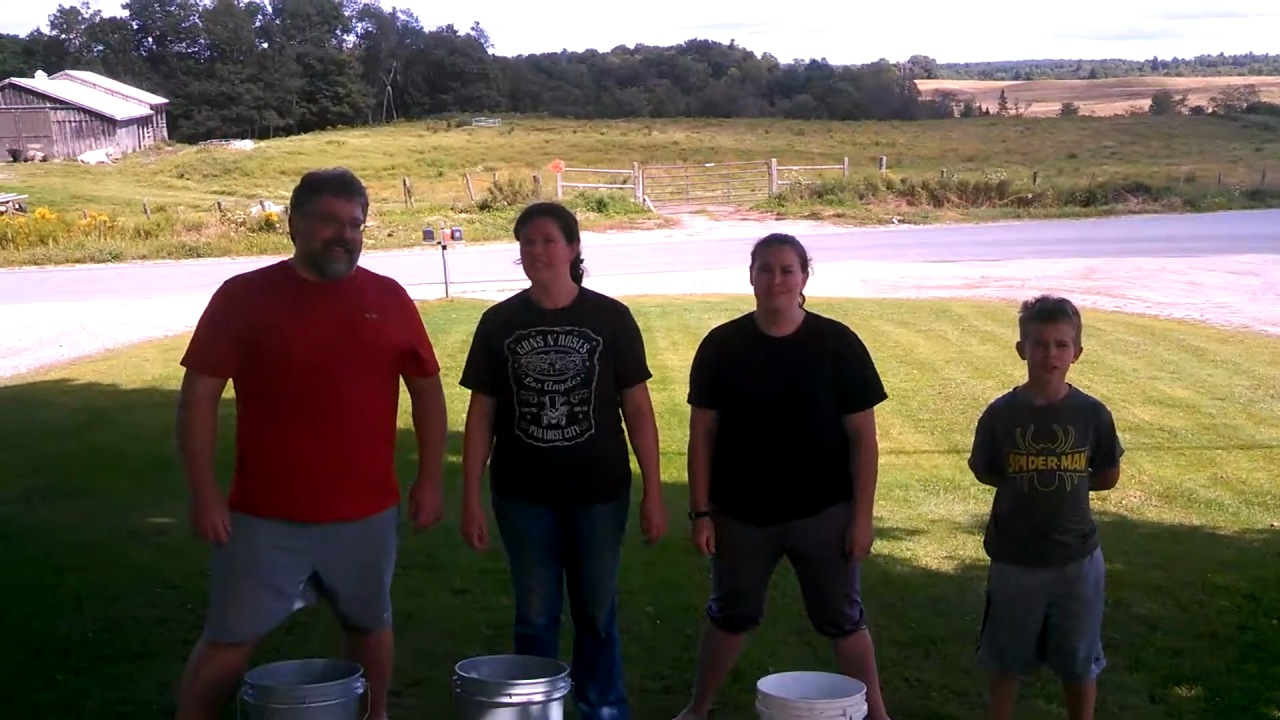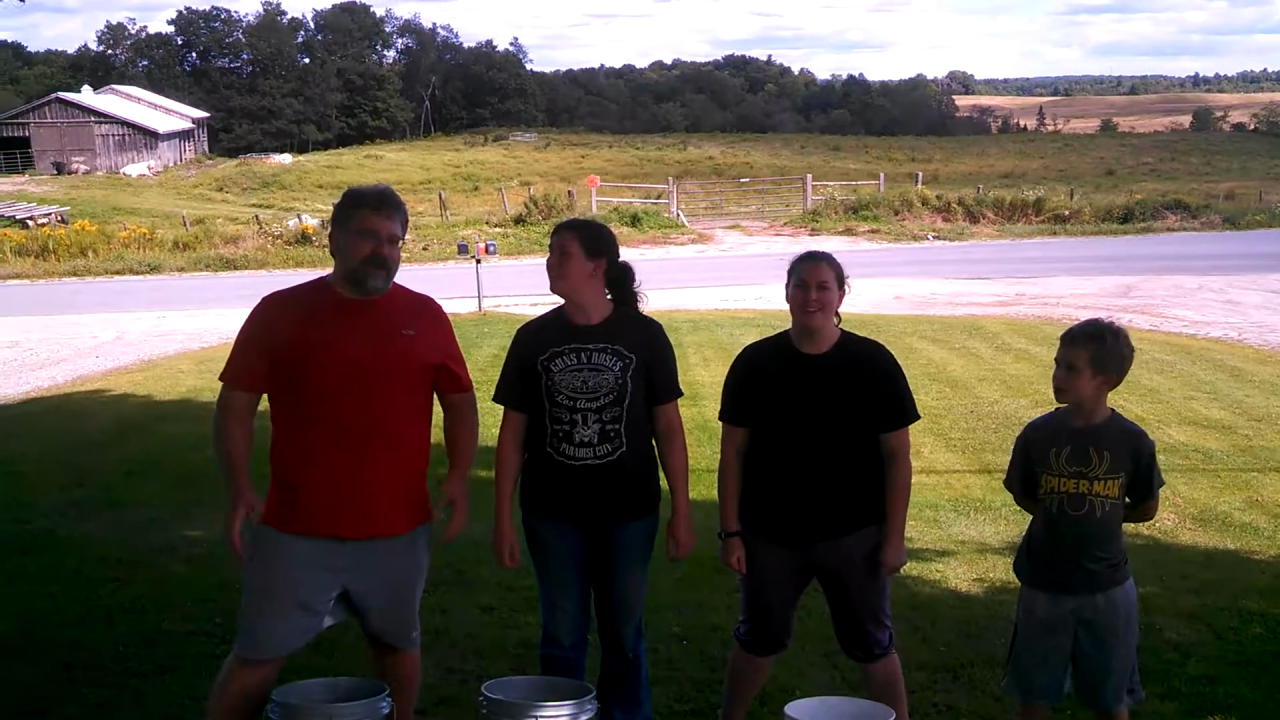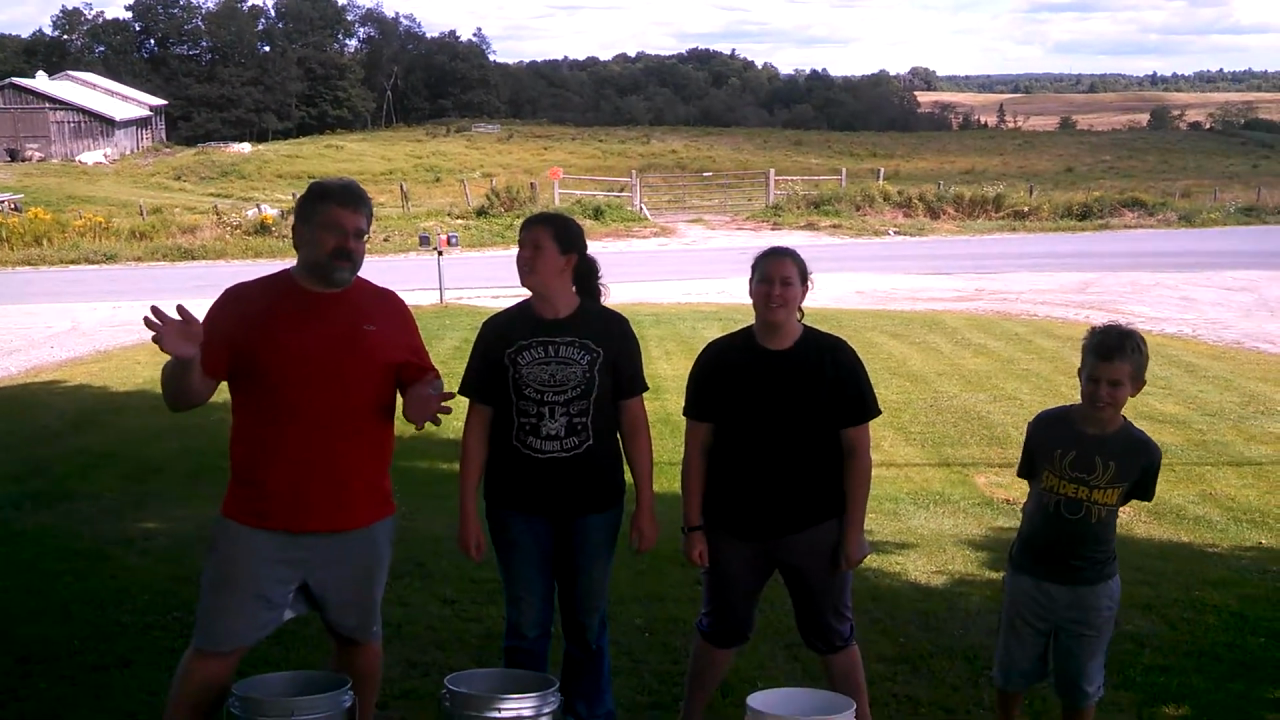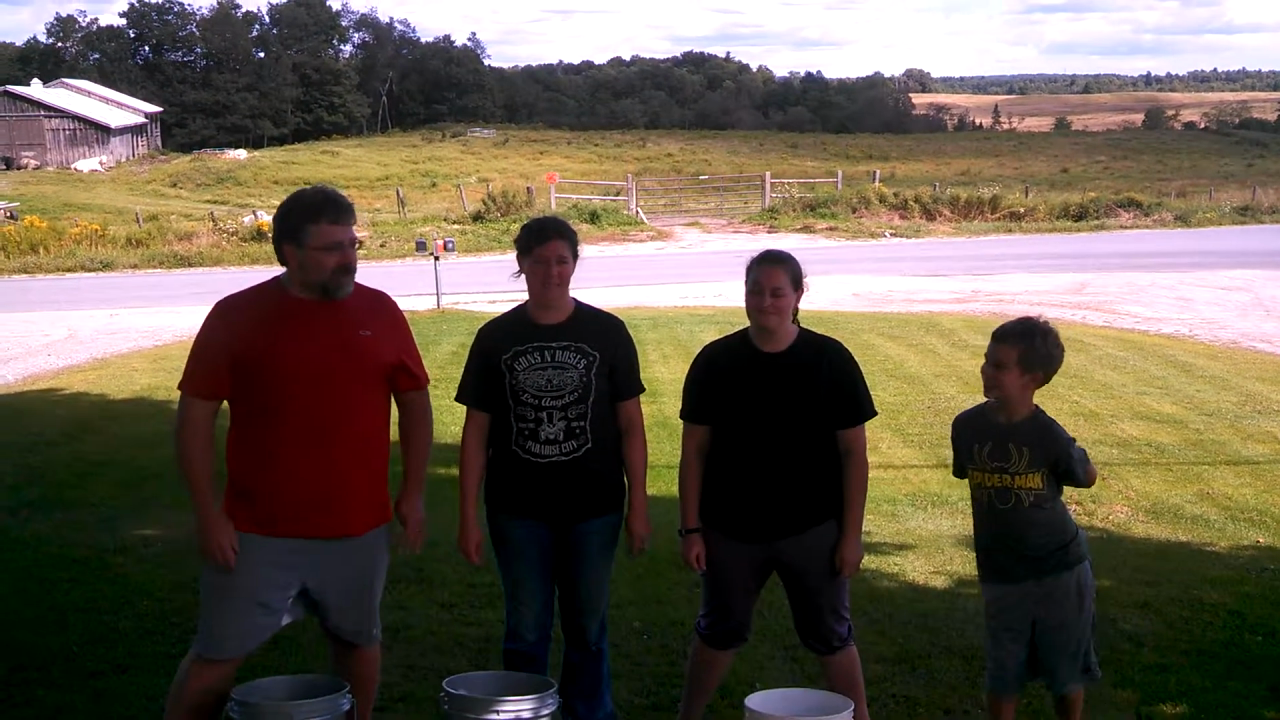
dt=1s
person 1, frame 1
left shoulder: (388, 298)
right shoulder: (243, 295)
left elbow: (426, 388)
right elbow: (200, 392)
left wrist: (430, 478)
right wrist: (203, 490)
left hip: (366, 512)
right hip: (264, 515)
left knee: (369, 624)
right knee: (229, 638)
person 1, frame 2
left shoulder: (425, 315)
right shoulder: (280, 311)
left elbow: (459, 401)
right elbow: (235, 405)
left wrist: (458, 475)
right wrist: (240, 486)
left hip: (398, 528)
right hip: (296, 531)
left knee: (396, 641)
right knee: (257, 654)
person 1, frame 3
left shoulder: (387, 308)
right shoulder: (243, 303)
left elbow: (426, 380)
right elbow: (183, 398)
left wrist: (422, 398)
right wrist: (186, 361)
left hip: (359, 521)
right hip: (258, 523)
left knee: (359, 636)
right knee: (216, 647)
person 1, frame 4
left shoulder: (379, 311)
right shoulder: (235, 316)
left elbow: (414, 400)
right elbow: (195, 416)
left wrist: (413, 489)
right wrist: (210, 514)
left hip: (358, 526)
right hip: (257, 531)
left knee: (358, 639)
right knee: (216, 654)
person 2, frame 1
left shoulder: (610, 318)
right shoulder: (499, 322)
left elbow: (637, 407)
right elbow: (482, 412)
left wrist: (653, 493)
right wrist: (471, 498)
left hip: (598, 491)
right hip: (522, 493)
left knee: (595, 613)
right knee: (535, 614)
person 2, frame 2
left shoulder: (644, 335)
right shoulder: (533, 338)
left elbow: (668, 426)
right elbow: (513, 430)
left wrist: (682, 512)
right wrist: (502, 516)
left hip: (628, 512)
right hip: (552, 513)
left knee: (623, 632)
right knee: (562, 634)
person 2, frame 3
left shoulder: (610, 329)
right shoulder: (499, 331)
left elbow: (633, 420)
right elbow: (478, 423)
left wrist: (646, 504)
right wrist: (467, 509)
left hip: (593, 504)
right hip: (518, 505)
left knee: (587, 624)
right knee: (526, 626)
person 2, frame 4
left shoulder: (607, 332)
right shoulder: (495, 337)
left elbow: (630, 422)
right elbow: (476, 430)
left wrist: (638, 504)
right wrist: (468, 515)
left hip: (593, 508)
right hip: (518, 511)
left knee: (587, 628)
right knee: (526, 630)
person 3, frame 1
left shoulder: (838, 343)
right shoulder: (722, 345)
left elbow: (863, 435)
right elbow: (703, 433)
left wrist: (862, 515)
right wrist: (701, 511)
left hip: (823, 511)
right hip: (741, 512)
left knee: (842, 619)
right knee: (730, 615)
person 3, frame 2
left shoulder: (872, 362)
right shoulder: (755, 362)
left elbow: (896, 454)
right elbow: (734, 451)
left wrist: (894, 537)
right wrist: (731, 531)
left hip: (854, 534)
right hip: (771, 534)
left knee: (872, 644)
right knee: (758, 638)
person 3, frame 3
left shoulder: (835, 358)
right shoulder: (719, 358)
left elbow: (856, 451)
right elbow: (697, 447)
left wrist: (853, 530)
right wrist: (694, 525)
left hip: (815, 526)
right hip: (733, 526)
left knee: (832, 635)
right knee: (719, 630)
person 3, frame 4
left shoulder: (831, 359)
right shoulder: (715, 361)
left elbow: (853, 452)
right elbow: (694, 450)
left wrist: (851, 533)
right wrist: (691, 528)
left hip: (813, 528)
right hip: (731, 529)
left knee: (831, 636)
right knee: (718, 631)
person 4, frame 1
left shoulder: (1092, 413)
right shoulder: (1001, 413)
left elbow: (1108, 476)
right elbow: (984, 473)
left wrist: (1066, 487)
right wrist: (1024, 487)
left hip: (1077, 558)
right hip: (1014, 558)
left knee: (1080, 661)
right knee: (1006, 657)
person 4, frame 2
left shoulder: (1132, 441)
right shoulder: (1038, 434)
left elbow: (1146, 508)
left wrist: (1101, 515)
right wrist: (1062, 518)
left hip: (1107, 586)
right hip: (1044, 584)
right knee: (1035, 685)
person 4, frame 3
left shoulder: (1141, 451)
right shoulder: (1045, 426)
left elbow: (1121, 500)
left wrist: (1084, 517)
right wrist: (1050, 519)
left hip: (1092, 584)
right hip: (1030, 572)
left knee: (1080, 683)
right knee: (1012, 673)
person 4, frame 4
left shoulder: (1050, 436)
right shoulder: (967, 425)
left elbow: (1087, 478)
left wrist: (1042, 487)
right wrist: (1013, 488)
left hip: (1061, 568)
right hip: (1000, 572)
left knee: (1066, 670)
right knee: (1003, 672)
